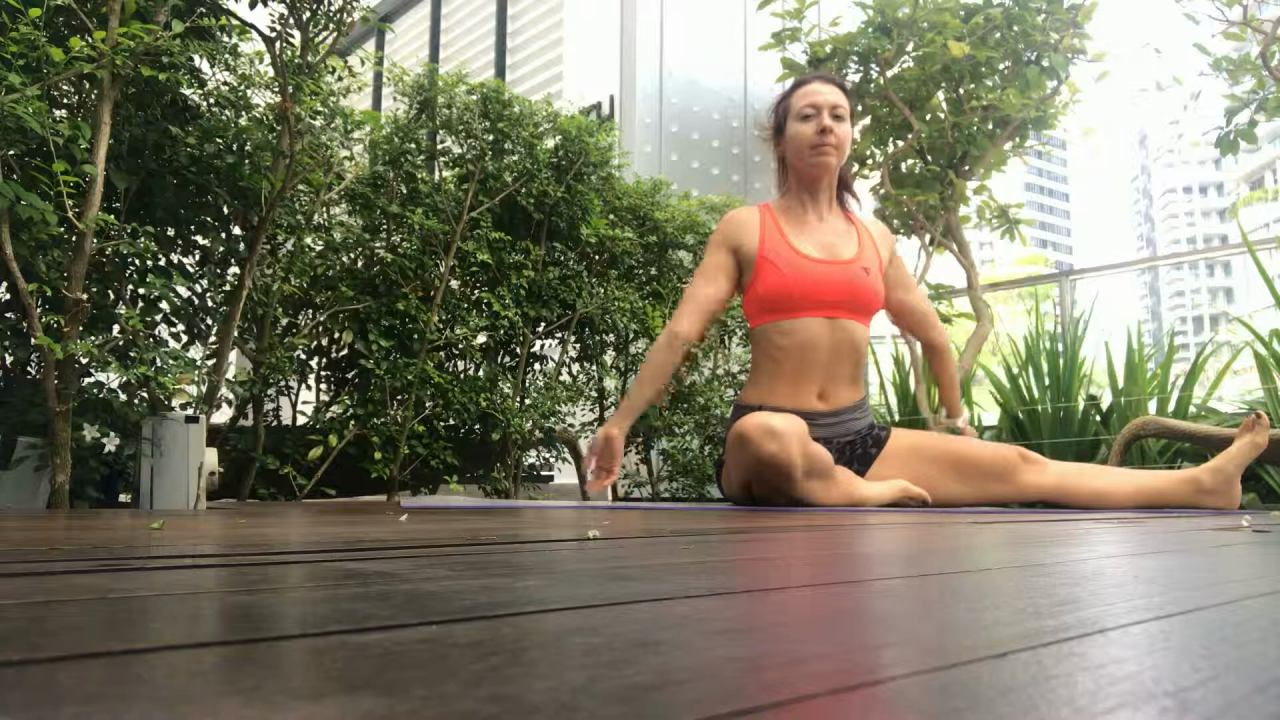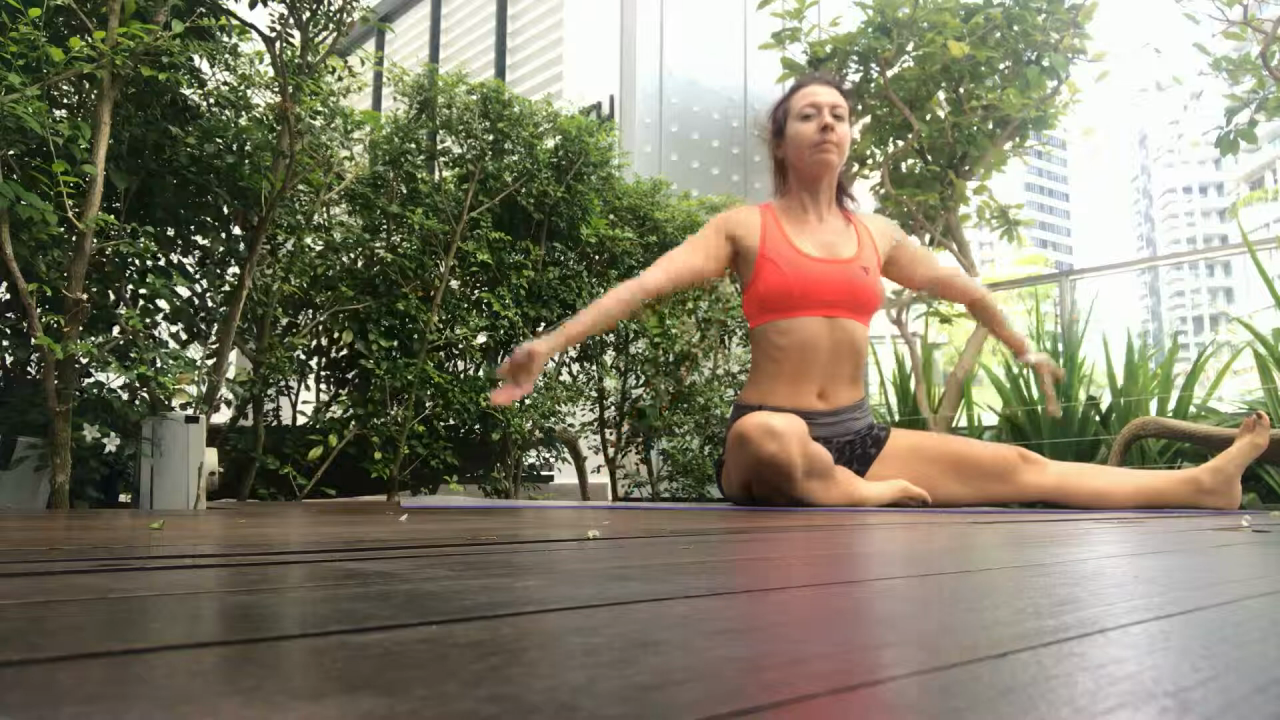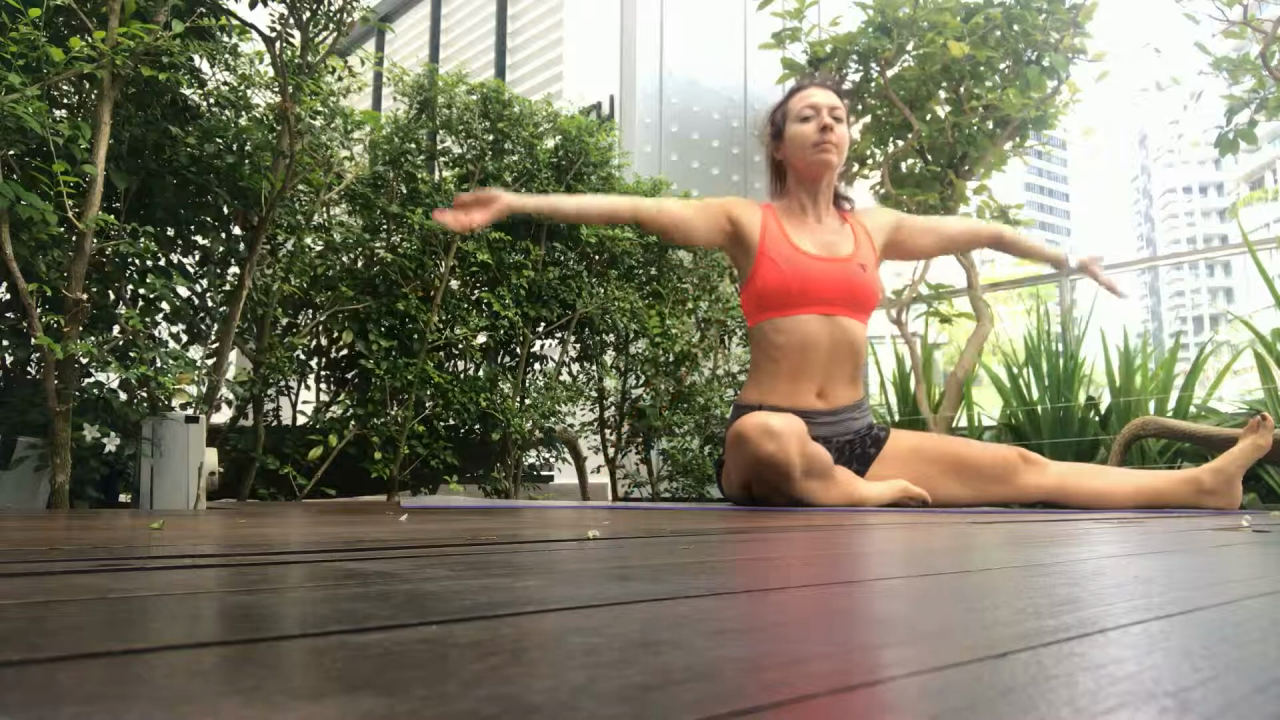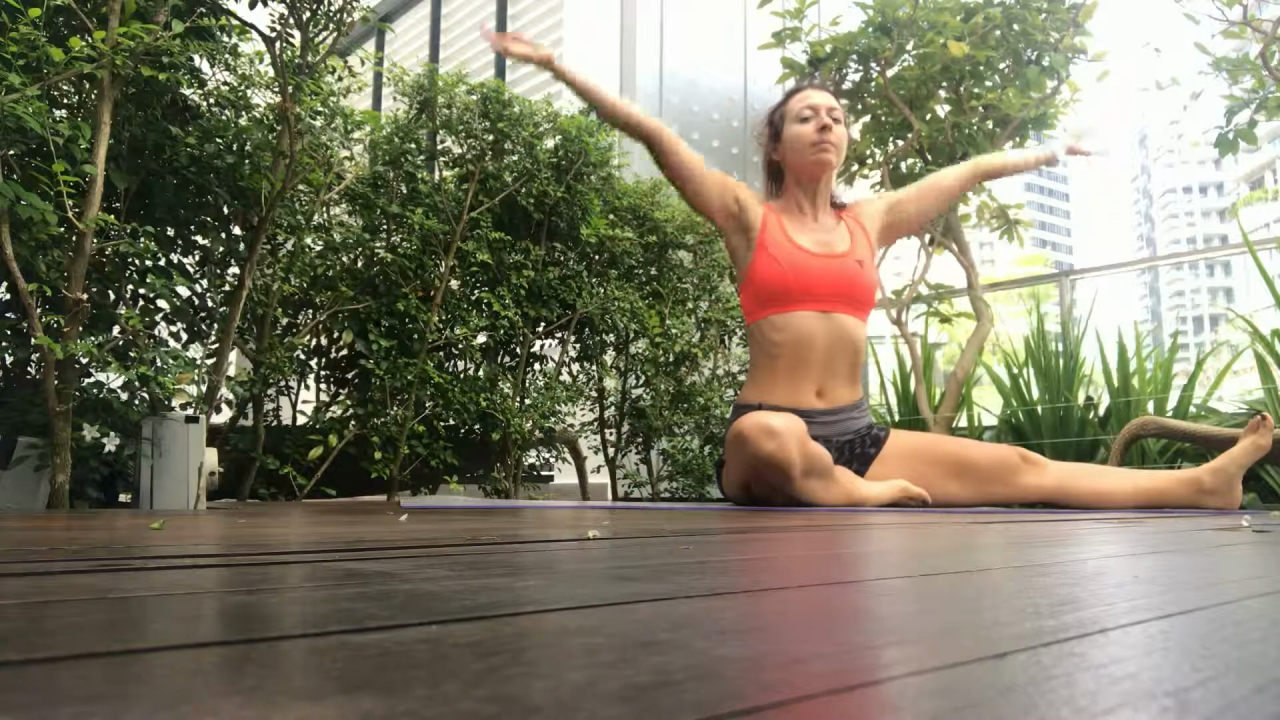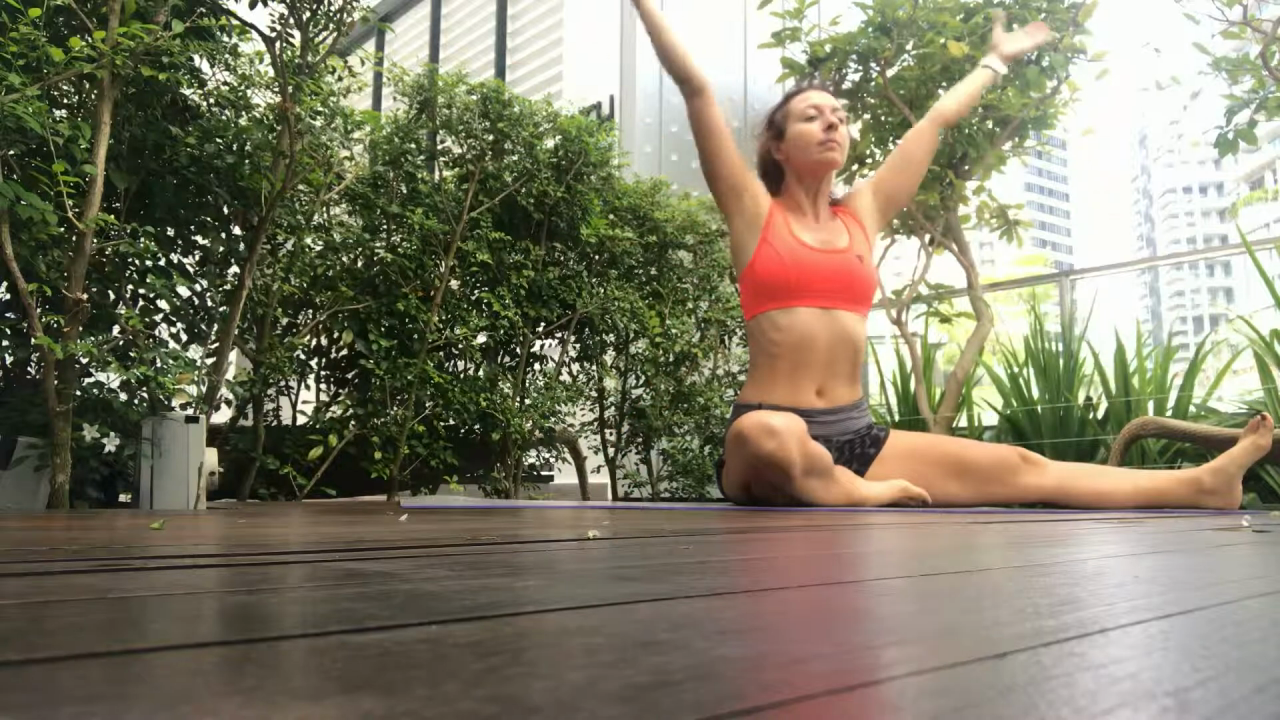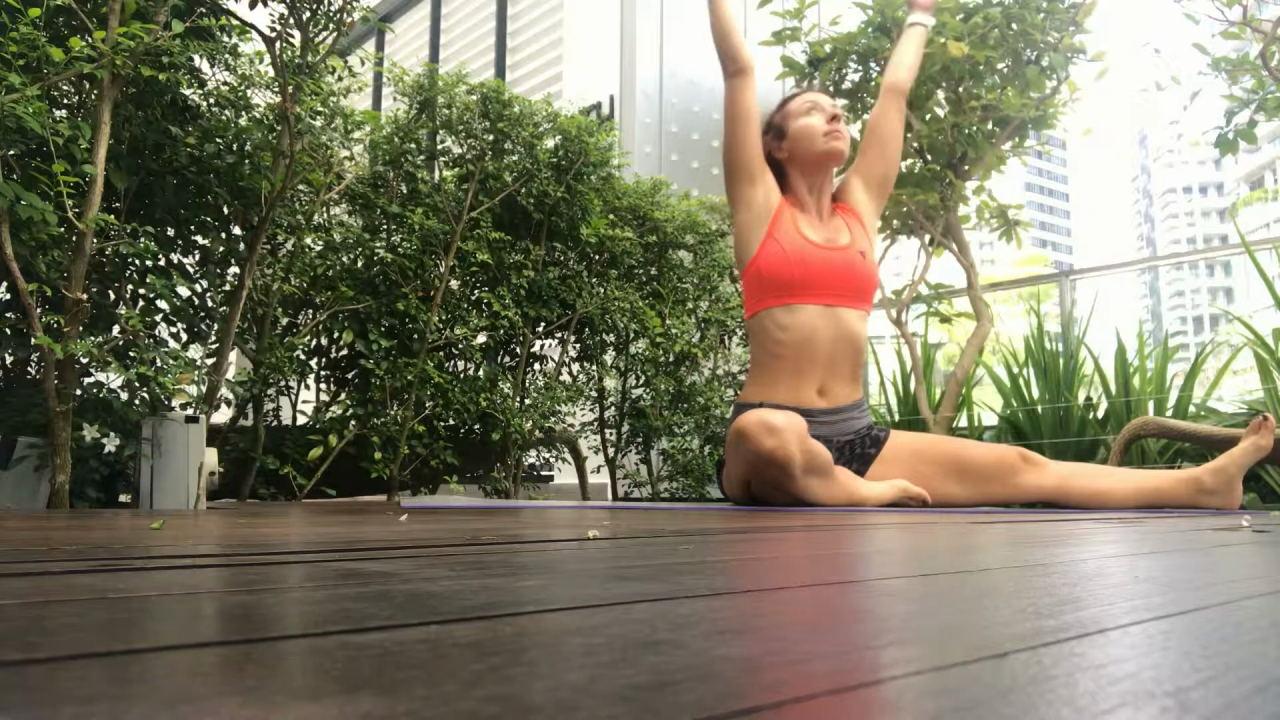
dt=0.2s
person 1, frame 1
left shoulder: (873, 237)
right shoulder: (744, 228)
left elbow: (929, 331)
right elbow: (682, 329)
left wrist: (955, 413)
right wrist: (619, 423)
left hip: (860, 433)
right hip: (771, 437)
left knee: (1019, 466)
right knee: (766, 436)
left ankle: (1197, 485)
right ankle: (868, 497)
person 1, frame 2
left shoulder: (876, 233)
right shoulder: (746, 228)
left elbow: (962, 286)
right elbow: (645, 284)
left wrist: (1026, 350)
right wrist: (552, 342)
left hip: (860, 433)
right hip: (769, 444)
left knee: (1018, 466)
right knee: (769, 436)
left ankle: (1194, 485)
right ankle: (867, 500)
person 1, frame 3
left shoulder: (873, 228)
right shoulder: (745, 221)
left elbow: (974, 232)
right elbow: (636, 211)
left wrist: (1064, 258)
right wrist: (518, 203)
left hip: (858, 434)
right hip: (768, 445)
left knee: (1019, 466)
right knee: (770, 435)
left ankle: (1194, 485)
right ankle: (868, 499)
person 1, frame 4
left shoulder: (870, 221)
right shoulder: (747, 217)
left elbow: (969, 170)
right elbow: (654, 134)
left wrist: (1048, 152)
right wrist: (554, 64)
left hip: (858, 434)
right hip: (766, 446)
left knee: (1020, 468)
right knee: (768, 437)
left ankle: (1193, 484)
right ankle: (868, 495)
person 1, frame 5
left shoulder: (861, 215)
right shoulder: (754, 212)
left elbow: (934, 122)
right elbow: (697, 92)
left wrist: (994, 61)
left hip: (857, 436)
right hip: (763, 443)
left knee: (1021, 469)
right knee: (767, 437)
right ankle: (862, 495)
person 1, frame 6
left shoulder: (859, 210)
right shoulder: (761, 207)
left elbow: (893, 93)
right elbow: (739, 73)
left hip: (856, 436)
right hip: (761, 452)
left knee: (1023, 469)
right knee: (766, 435)
right ankle: (858, 495)
